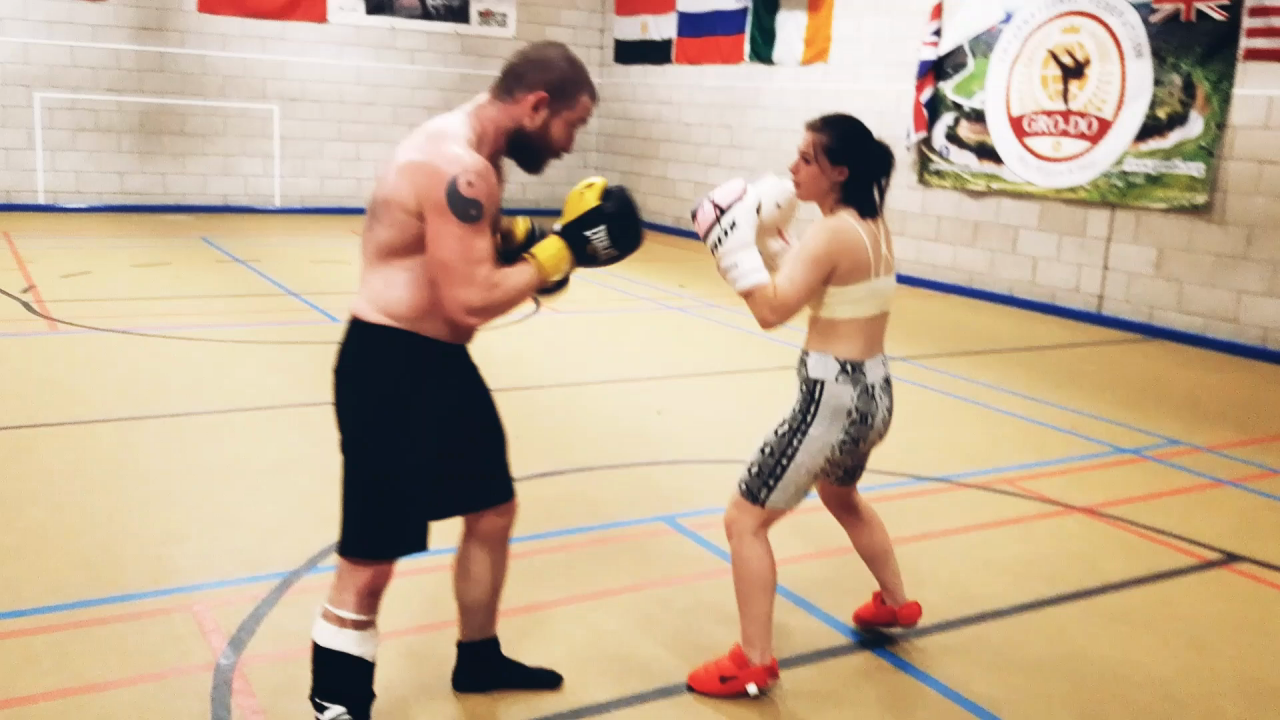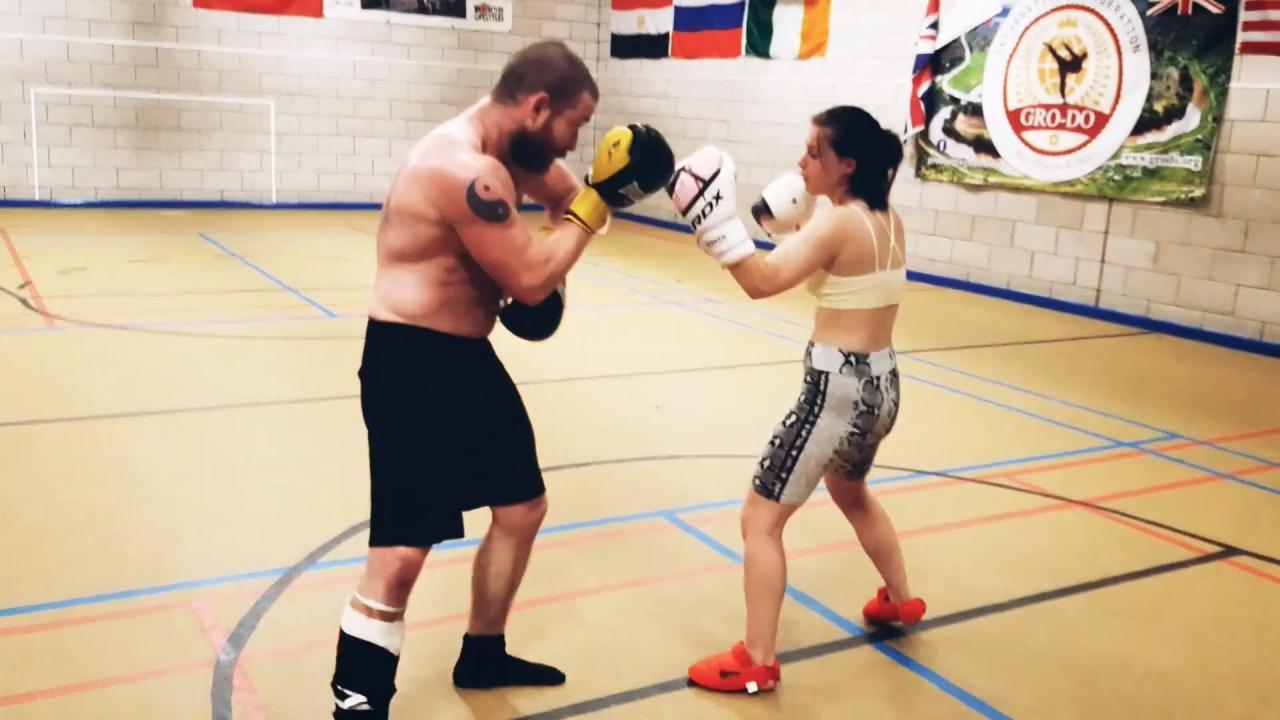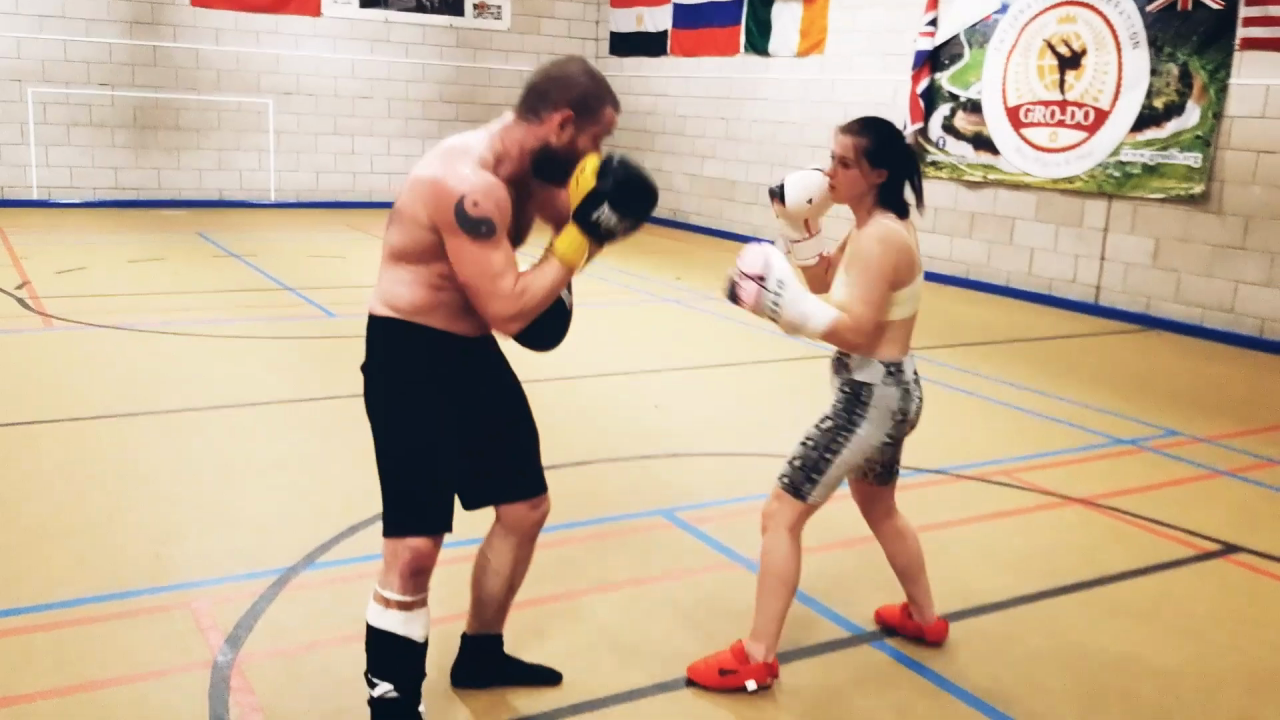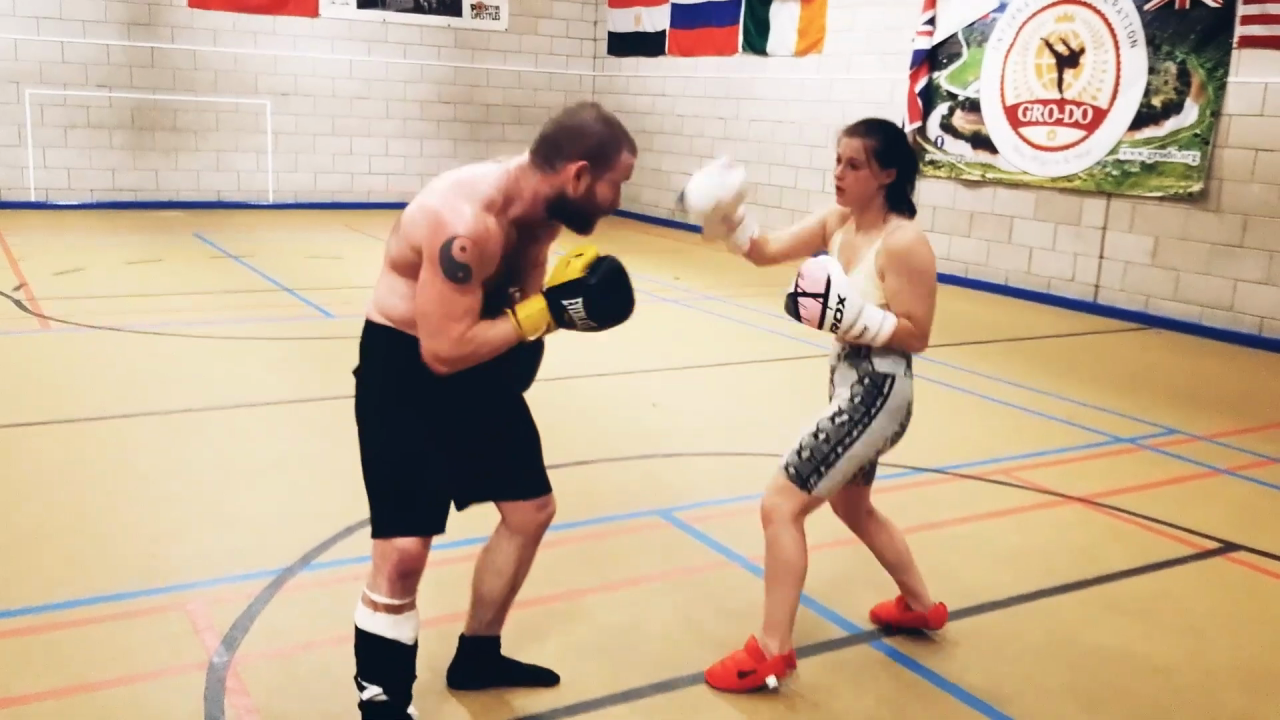
dt=0.2s
person 1, frame 1
left shoulder: (481, 148)
right shoulder: (456, 165)
right elbow: (469, 304)
left wrist: (526, 259)
right wrist: (561, 250)
left hip: (442, 362)
right hip: (387, 366)
left knee: (493, 515)
right knee: (371, 563)
left ankle: (478, 658)
person 1, frame 2
left shoulder: (510, 146)
right shoulder: (465, 170)
left elbow: (569, 193)
right elbow: (532, 281)
right wrist: (601, 200)
left hip: (470, 355)
right hip: (409, 363)
left knee: (522, 508)
right knee: (402, 552)
left ankle: (483, 653)
person 1, frame 3
left shoulder: (531, 162)
right shoulder: (468, 184)
left elbow: (566, 219)
right elbow: (507, 311)
left wrist: (582, 227)
right wrist: (589, 230)
left hip: (474, 353)
right hip: (411, 359)
left knee: (524, 508)
right knee: (415, 546)
left ankle: (481, 655)
person 1, frame 4
left shoulder: (541, 200)
right shoulder: (466, 222)
right elbow: (446, 352)
left wrist: (539, 317)
right wrist: (540, 312)
left hip: (475, 364)
right hip: (404, 366)
left knee: (530, 509)
right knee: (403, 550)
left ankle: (478, 657)
person 2, frame 1
left shoulder: (829, 233)
right shoulder: (873, 226)
left elbow: (771, 311)
left wrist: (731, 241)
right wrist: (773, 239)
left hip: (833, 398)
right hip: (873, 392)
left knee: (744, 522)
right knee: (842, 497)
left ankle: (754, 664)
right ankle: (896, 602)
person 2, frame 2
left shoulder: (837, 223)
right shoulder: (885, 218)
left elbow: (763, 282)
left wrist: (713, 212)
right wrist: (794, 229)
left hip: (838, 389)
right hip: (878, 385)
left knee: (760, 520)
right knee: (851, 494)
left ankle: (756, 663)
right ankle: (900, 598)
person 2, frame 3
left shoulder: (882, 240)
right shoulder: (866, 227)
left elbow: (847, 333)
right elbow: (816, 280)
left wrist: (777, 295)
right wrist: (805, 233)
left hip: (870, 396)
right hip: (881, 394)
left knee: (780, 515)
right knee: (878, 507)
left ankle: (756, 656)
right ankle: (923, 616)
person 2, frame 4
left shoulder: (906, 243)
right shoulder: (837, 220)
left elbow: (916, 334)
right elbow: (770, 252)
left wrist: (846, 306)
right wrist: (726, 218)
left hip: (874, 395)
right hip: (851, 387)
left knee: (782, 508)
right knee: (853, 507)
left ankle: (771, 654)
right ankle: (921, 605)
